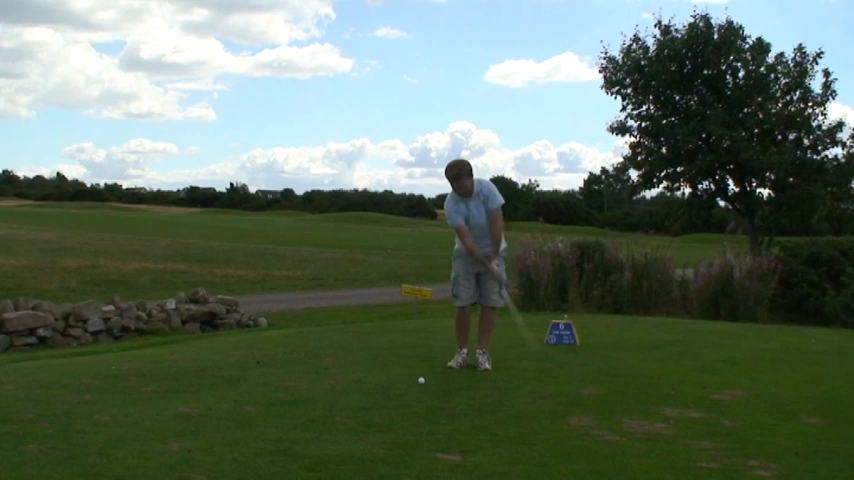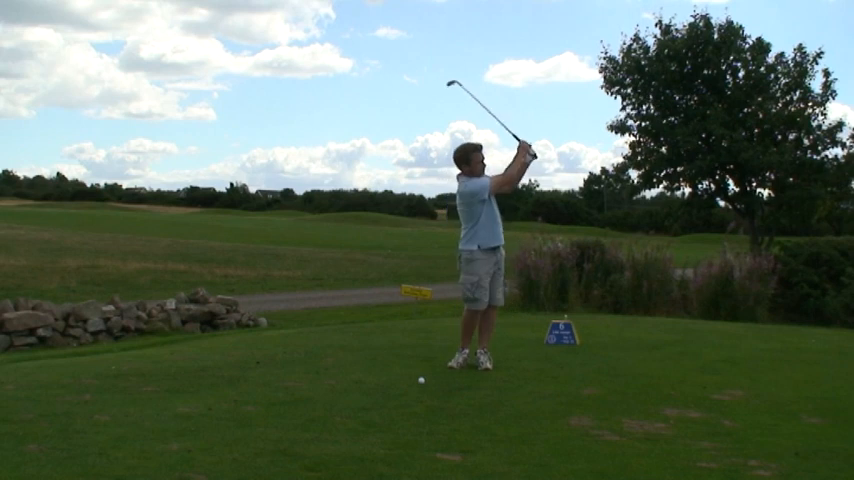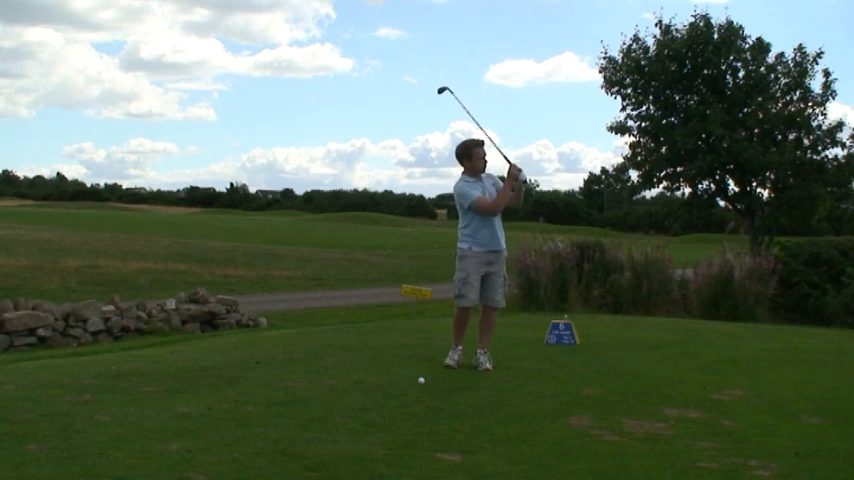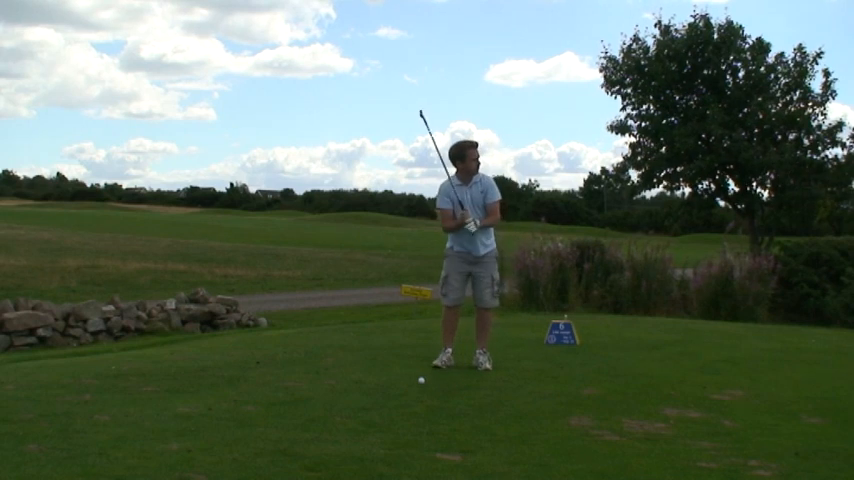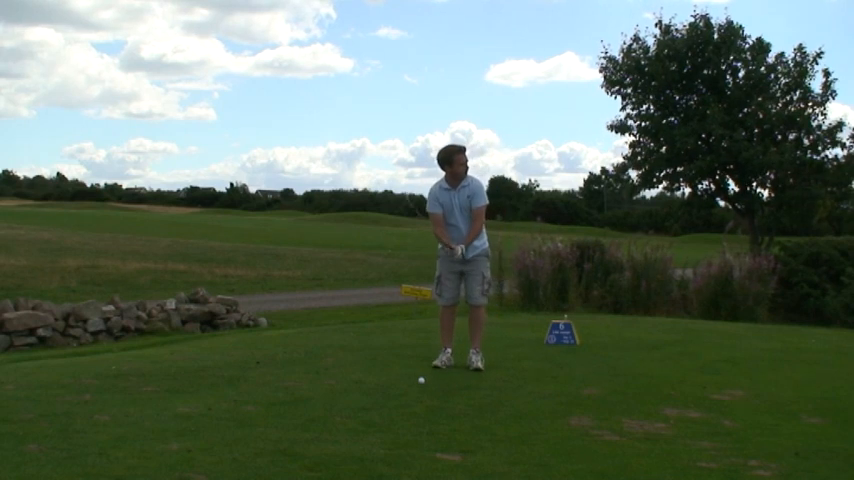
dt=0.4s
person 1, frame 1
left shoulder: (487, 187)
right shoulder: (451, 204)
left elbow: (497, 224)
right elbow: (466, 240)
left wrist: (494, 258)
right wrist: (485, 264)
left hip: (493, 253)
right hip: (465, 255)
left knee: (491, 305)
right knee: (462, 305)
left ankle: (482, 352)
right ankle: (462, 351)
person 1, frame 2
left shoulder: (479, 179)
right shoulder: (469, 188)
left elbow: (508, 185)
right elbow: (508, 179)
left wrist: (525, 162)
right wrist: (520, 153)
left hip: (494, 251)
right hip: (475, 254)
left knee: (492, 304)
right knee: (475, 305)
left ankle: (483, 352)
right ankle: (463, 351)
person 1, frame 3
left shoulder: (490, 179)
right shoulder: (462, 187)
left elbow: (516, 201)
right elbow: (492, 209)
left wrist: (518, 184)
right wrist: (509, 183)
left hip: (496, 252)
right hip: (471, 252)
left knee: (492, 305)
right knee: (465, 303)
left ankle: (482, 352)
right ankle: (457, 349)
person 1, frame 4
left shoulder: (487, 183)
right shoulder: (446, 188)
left elbow: (495, 217)
right elbow: (446, 225)
left wrist: (477, 224)
right wrist: (460, 222)
left hip: (485, 252)
right hip: (457, 253)
left knee: (486, 305)
right knee: (451, 303)
left ankle: (481, 352)
right ankle: (447, 351)
person 1, frame 5
left shoulder: (475, 186)
right shoulder: (435, 192)
left elbow: (478, 223)
right elbow: (438, 227)
left wrist: (462, 247)
right wrist: (451, 247)
left hip: (476, 252)
right hip: (448, 253)
left knee: (477, 303)
right knee: (447, 303)
left ankle: (475, 352)
right ankle: (446, 352)
